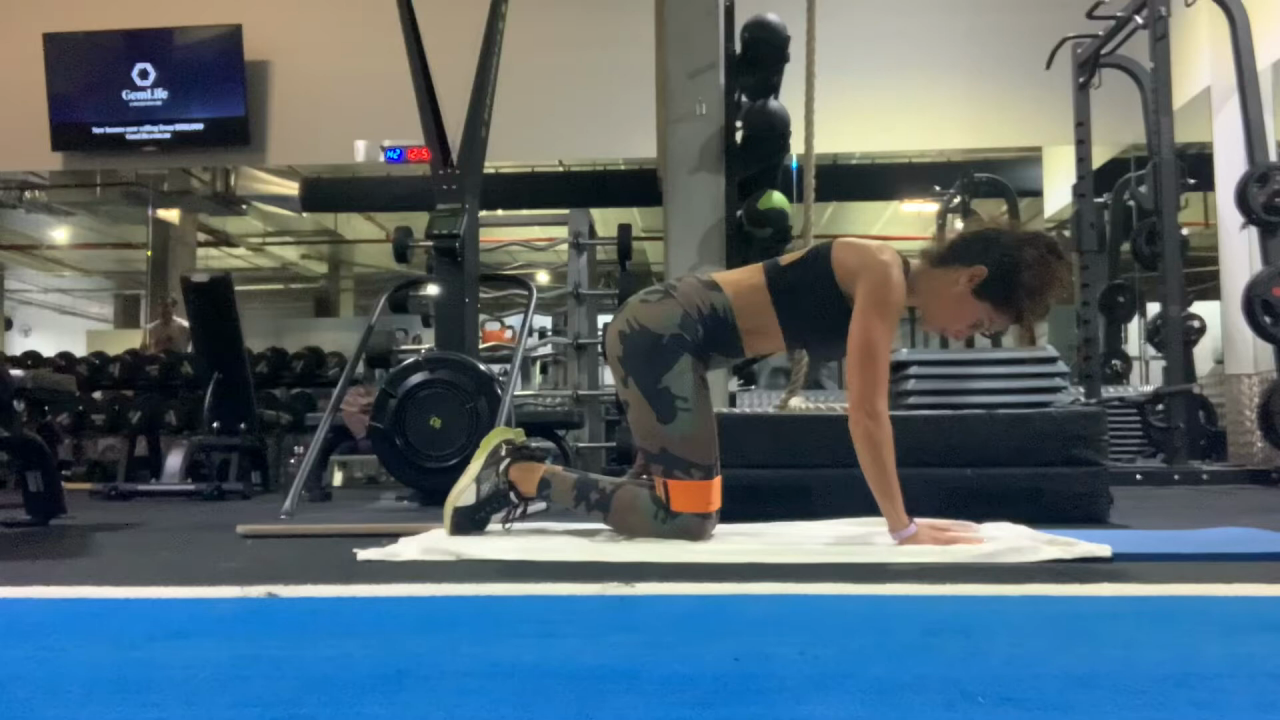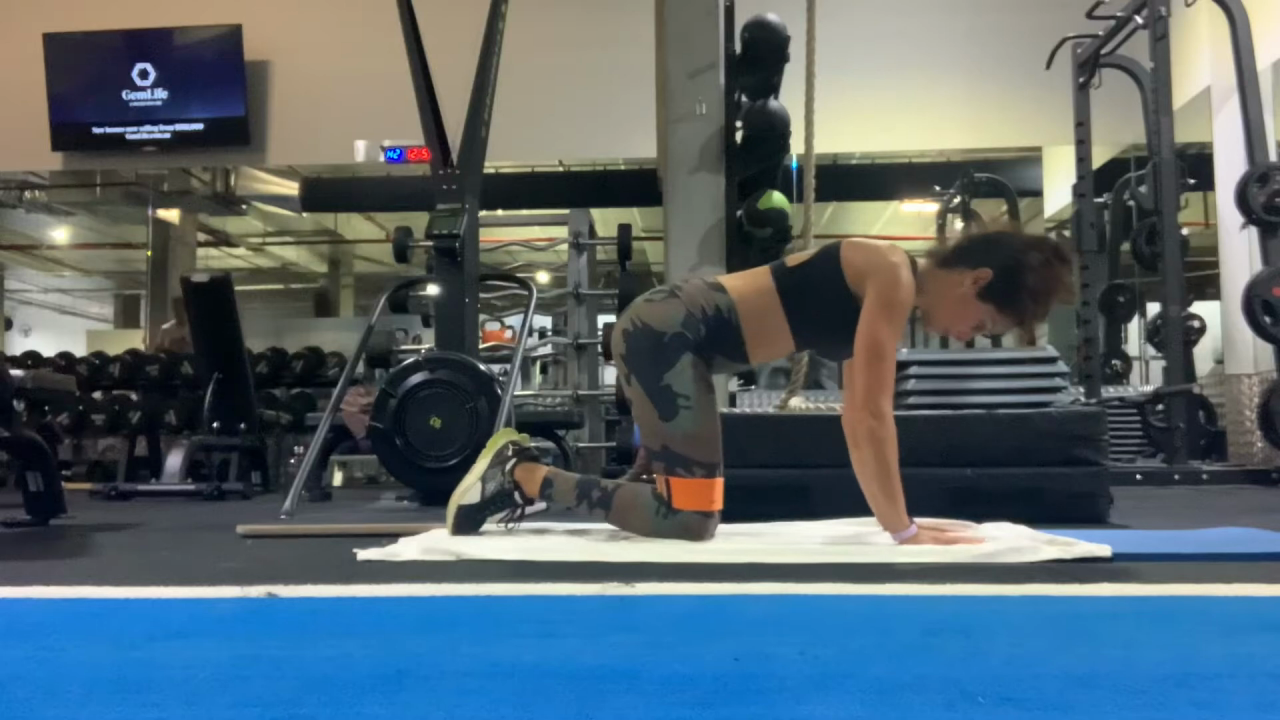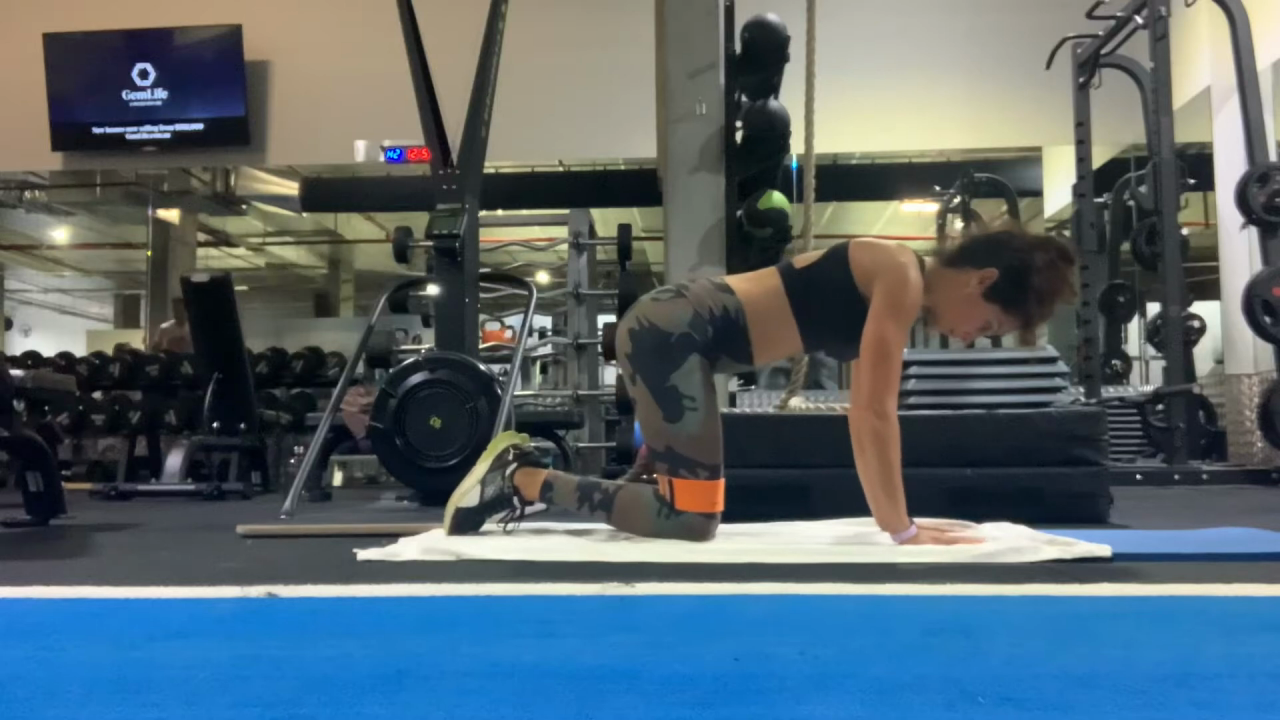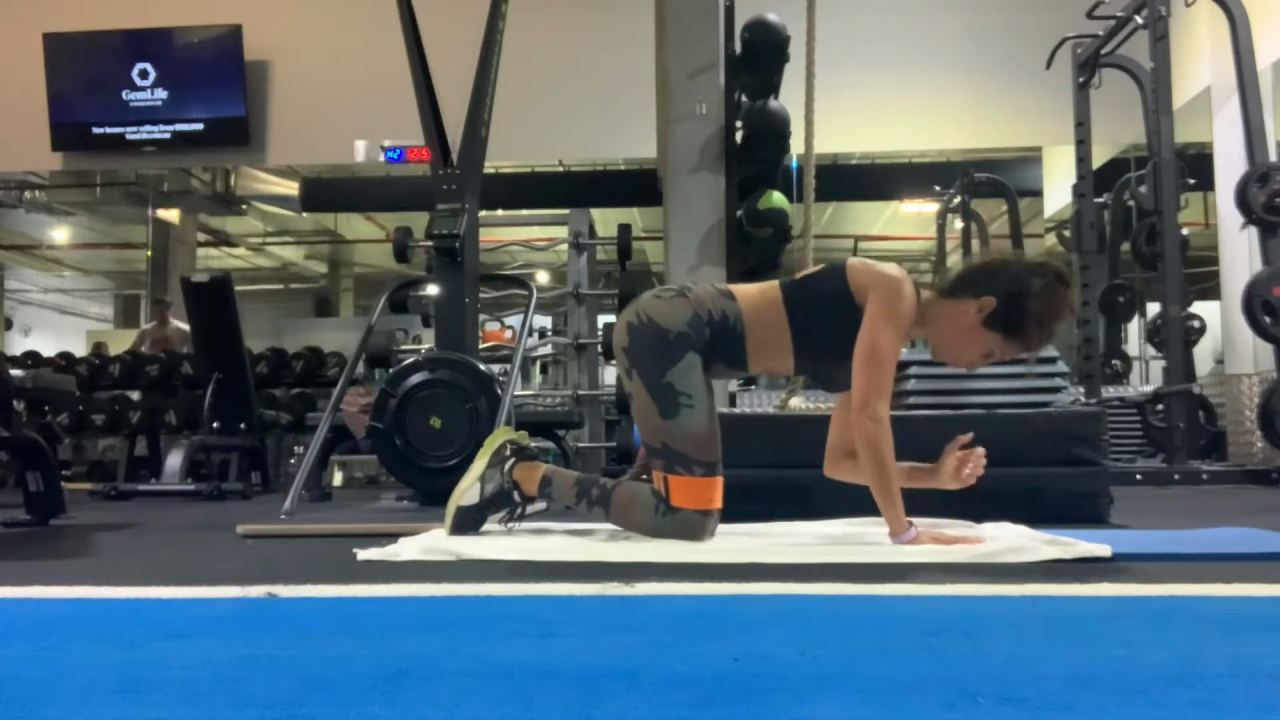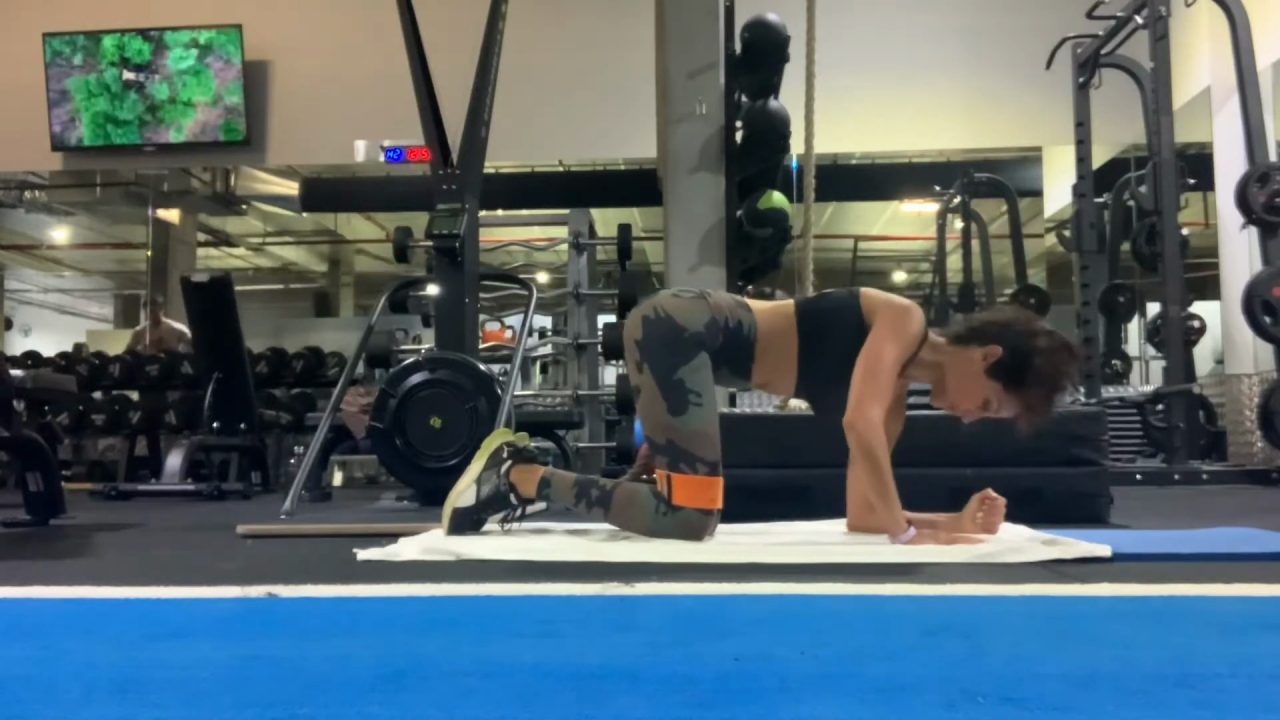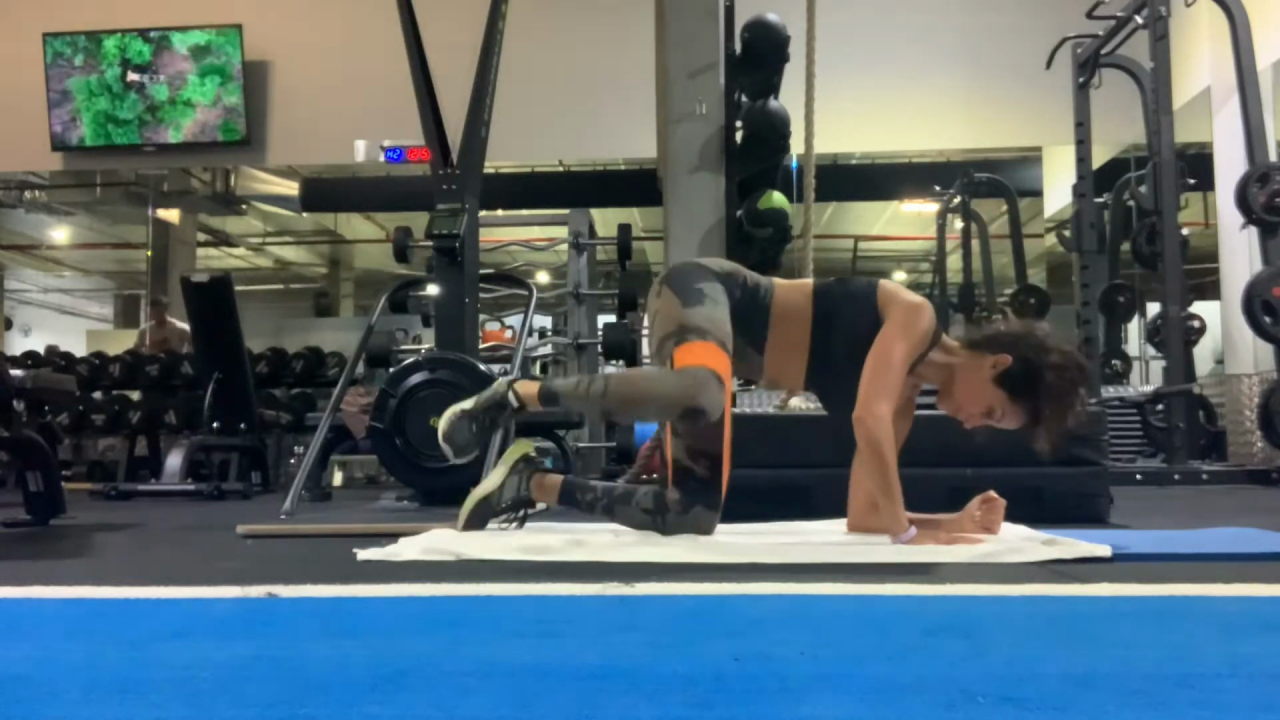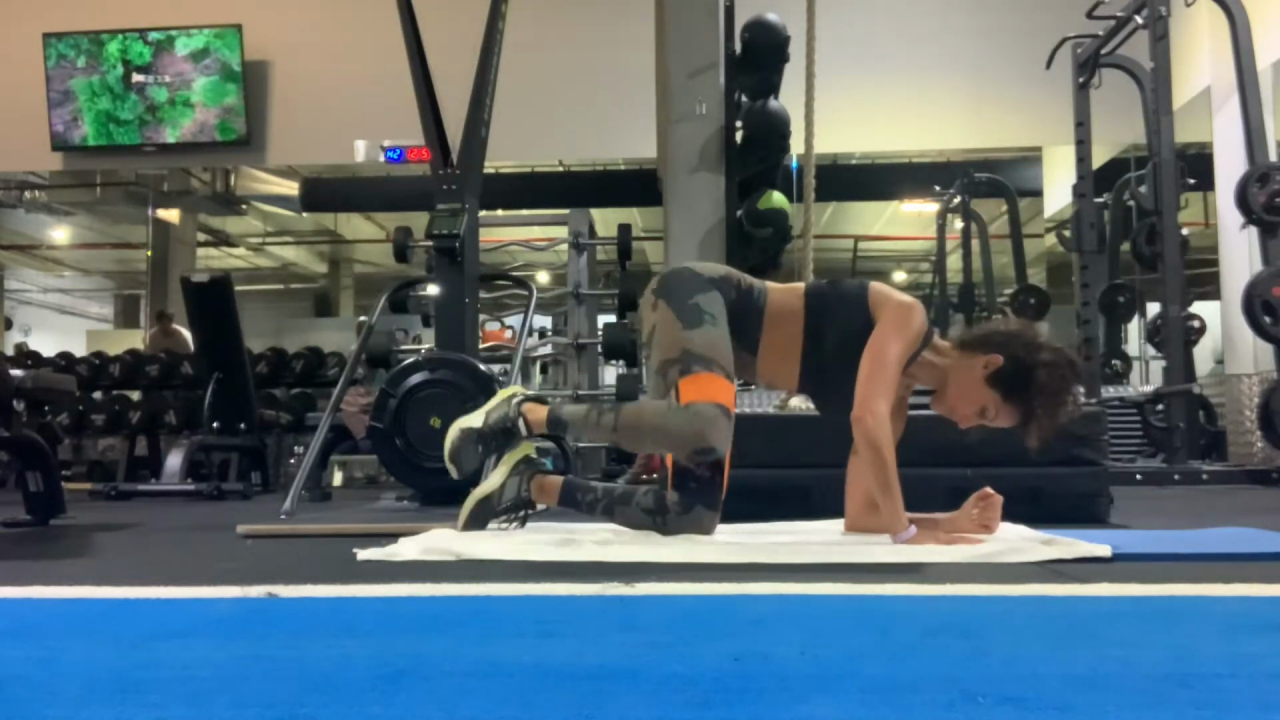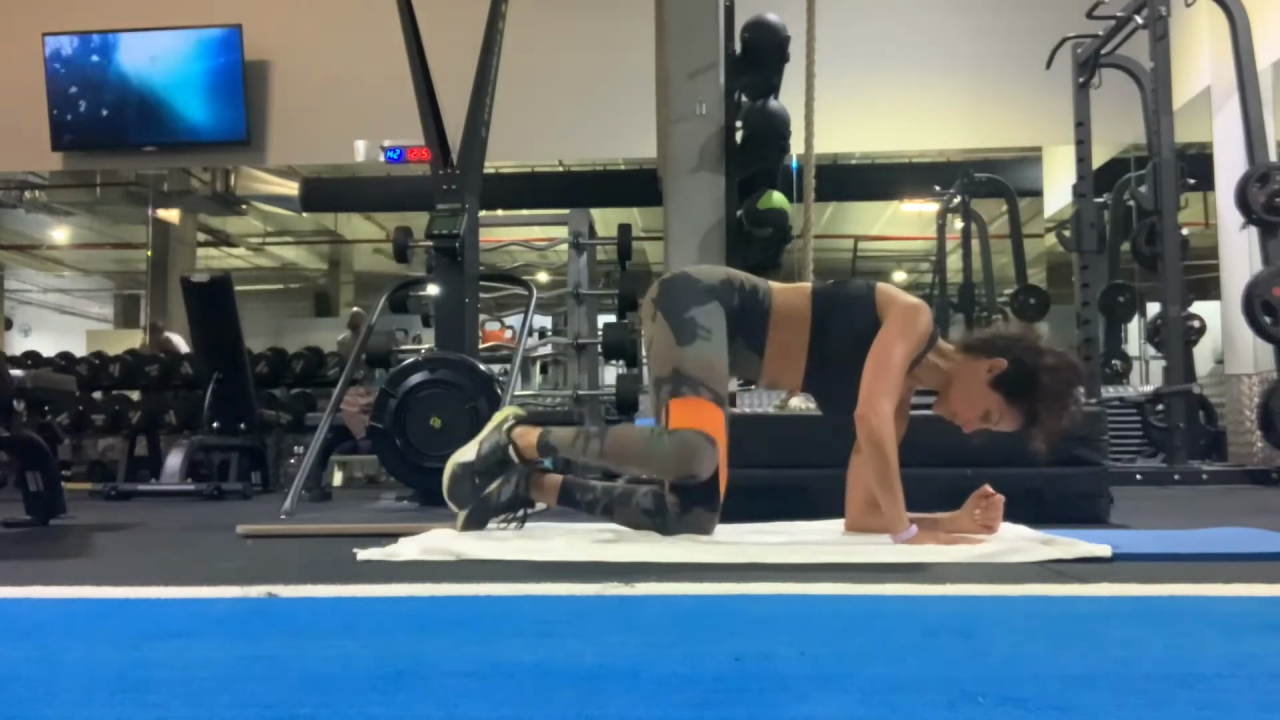
dt=0.5s
person 1, frame 1
left shoulder: (878, 290)
right shoulder: (885, 274)
left elbow: (862, 416)
right elbow: (869, 413)
left wrist: (899, 517)
right wrist: (903, 528)
left hip: (663, 335)
right hip: (659, 332)
left knee: (685, 505)
right knee: (686, 519)
left ankle: (520, 466)
right ankle: (512, 472)
person 1, frame 2
left shoulder: (874, 299)
right shoulder: (893, 274)
left elbow: (855, 423)
right elbow: (874, 414)
left wrist: (887, 519)
right wrist: (903, 528)
left hip: (672, 339)
right hip: (665, 332)
left knee: (689, 506)
right knee: (688, 519)
left ankle: (523, 471)
right ankle: (518, 473)
person 1, frame 3
left shoulder: (885, 297)
right shoulder: (901, 276)
left elbow: (862, 420)
right elbow: (877, 414)
left wrist: (887, 520)
right wrist: (903, 530)
left hip: (675, 336)
right hip: (671, 332)
left knee: (685, 504)
right knee: (689, 521)
left ankle: (521, 474)
right ankle: (518, 479)
person 1, frame 4
left shoulder: (879, 328)
right shoulder: (893, 292)
left elbow: (840, 460)
right elbow: (869, 419)
left wrist: (934, 475)
right wrist: (902, 527)
left hip: (679, 340)
right hip: (668, 329)
left knee: (690, 512)
right knee: (687, 519)
left ankle: (523, 477)
right ankle: (518, 472)
person 1, frame 5
left shoulder: (897, 394)
right shoulder: (902, 321)
left elbow: (860, 514)
right elbow: (858, 424)
left wrist: (952, 522)
right wrist: (905, 531)
left hip: (691, 346)
right hip: (679, 328)
left knee: (690, 516)
right knee: (685, 519)
left ankle: (521, 471)
right ankle: (513, 474)
person 1, frame 6
left shoulder: (906, 396)
right shoulder: (915, 316)
left elbow: (861, 515)
right elbow: (866, 418)
left wrist: (951, 522)
right wrist: (904, 530)
left hip: (721, 345)
right hip: (705, 288)
left knee: (692, 516)
right knee: (699, 397)
left ankle: (532, 482)
right ankle: (518, 396)
person 1, frame 7
left shoulder: (899, 396)
right shoulder: (906, 316)
left elbow: (858, 514)
right elbow: (863, 417)
left wrist: (948, 520)
right wrist: (905, 529)
left hip: (714, 341)
right hip: (695, 296)
left knee: (693, 516)
right knee: (702, 435)
left ankle: (534, 483)
right ankle: (527, 416)
person 1, frame 8
left shoulder: (901, 395)
right shoulder: (912, 318)
left elbow: (859, 515)
right elbow: (867, 416)
left wrist: (951, 522)
right wrist: (905, 529)
left hip: (715, 335)
right hip: (701, 299)
left knee: (691, 516)
right knee: (692, 454)
left ankle: (535, 481)
right ankle: (520, 440)
